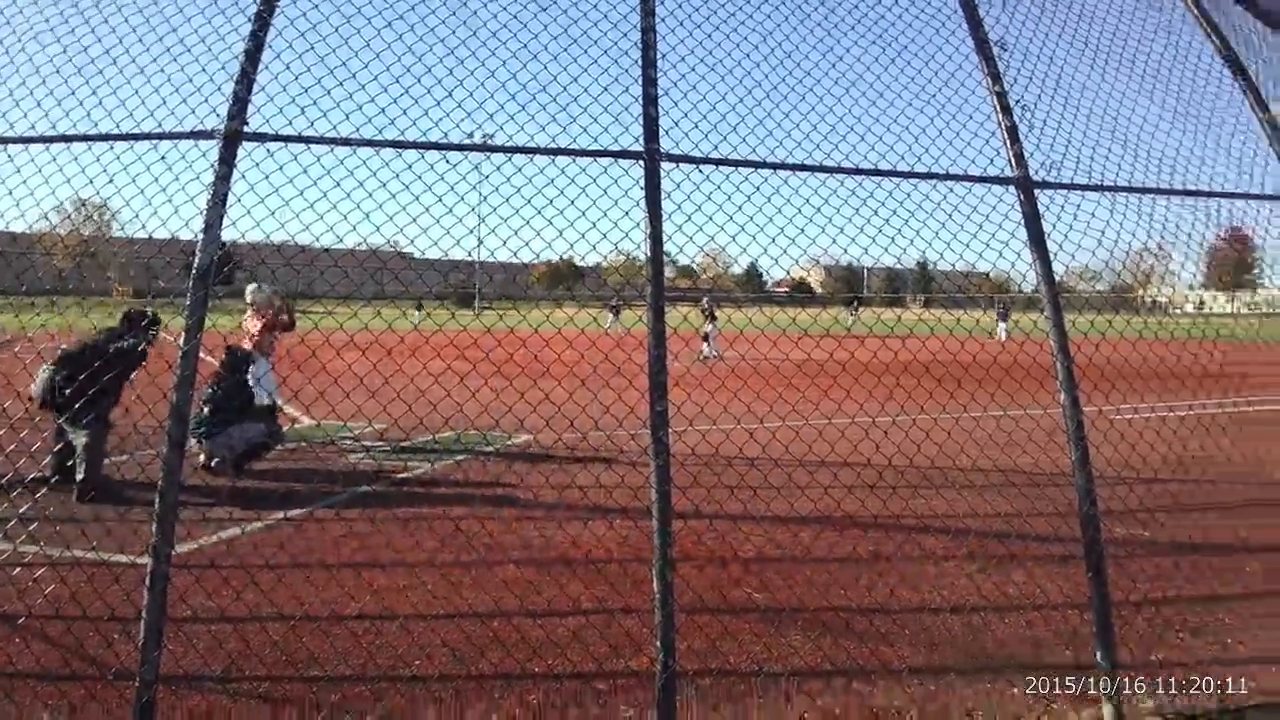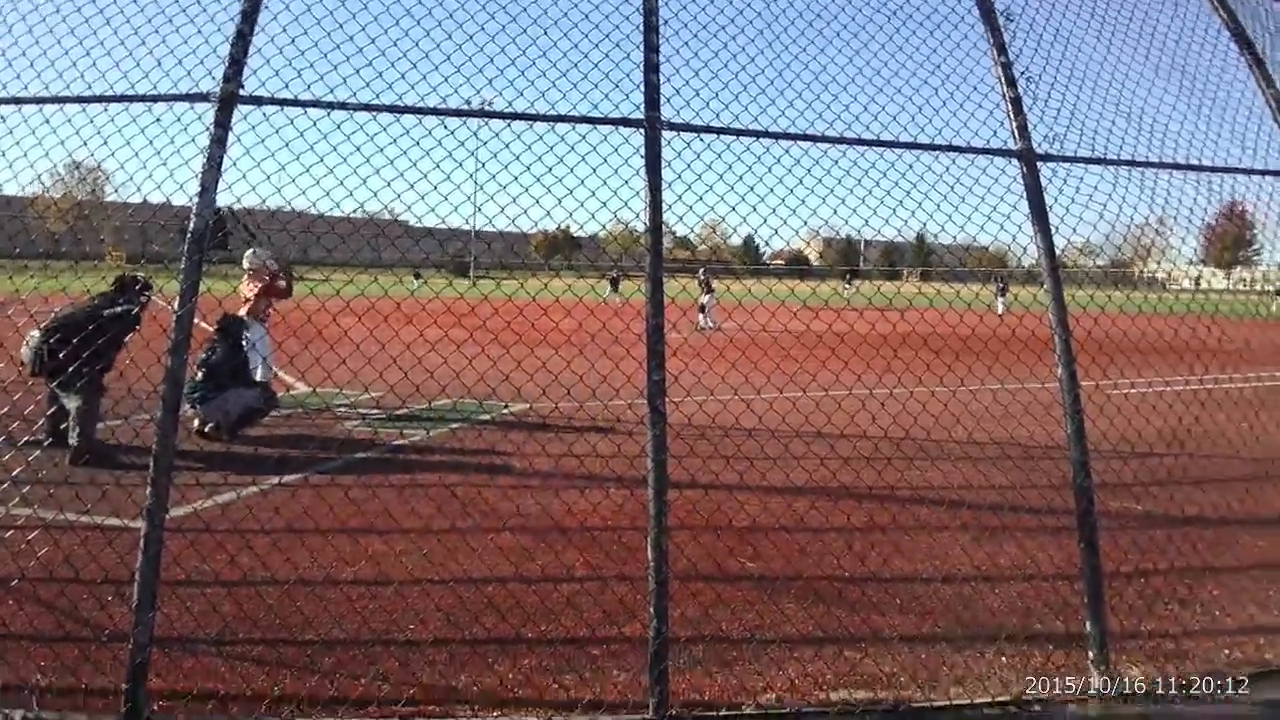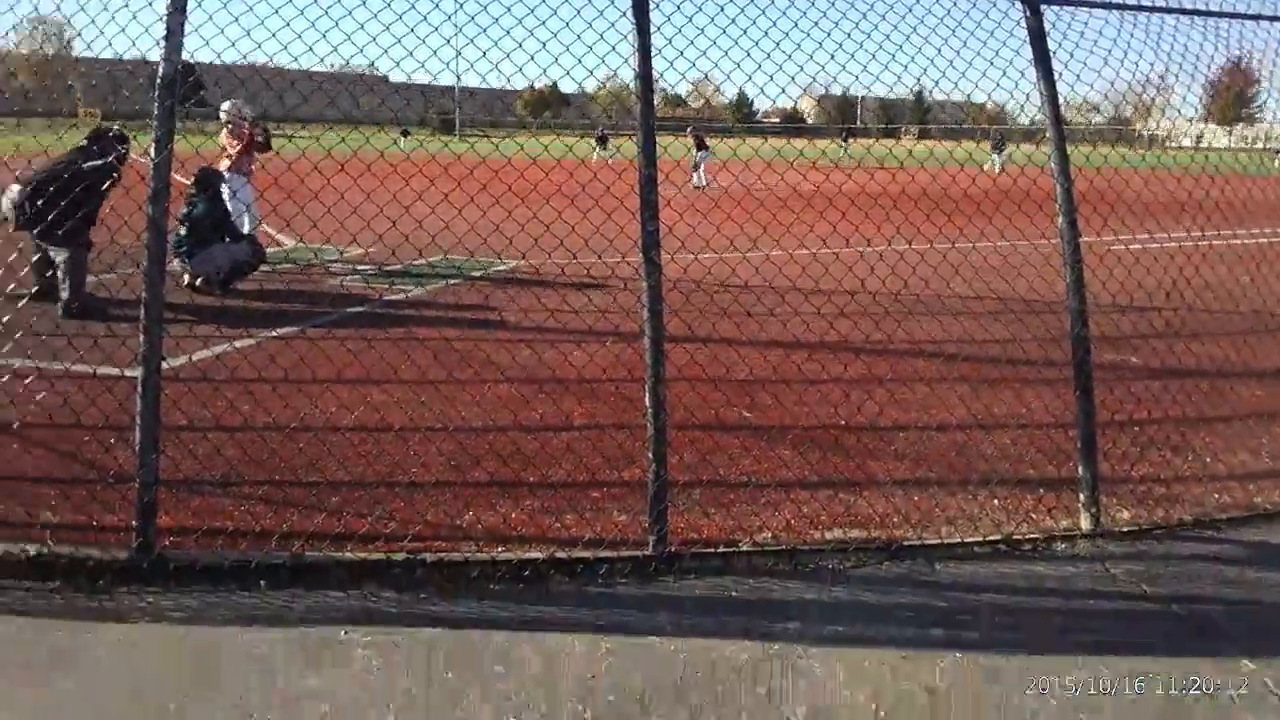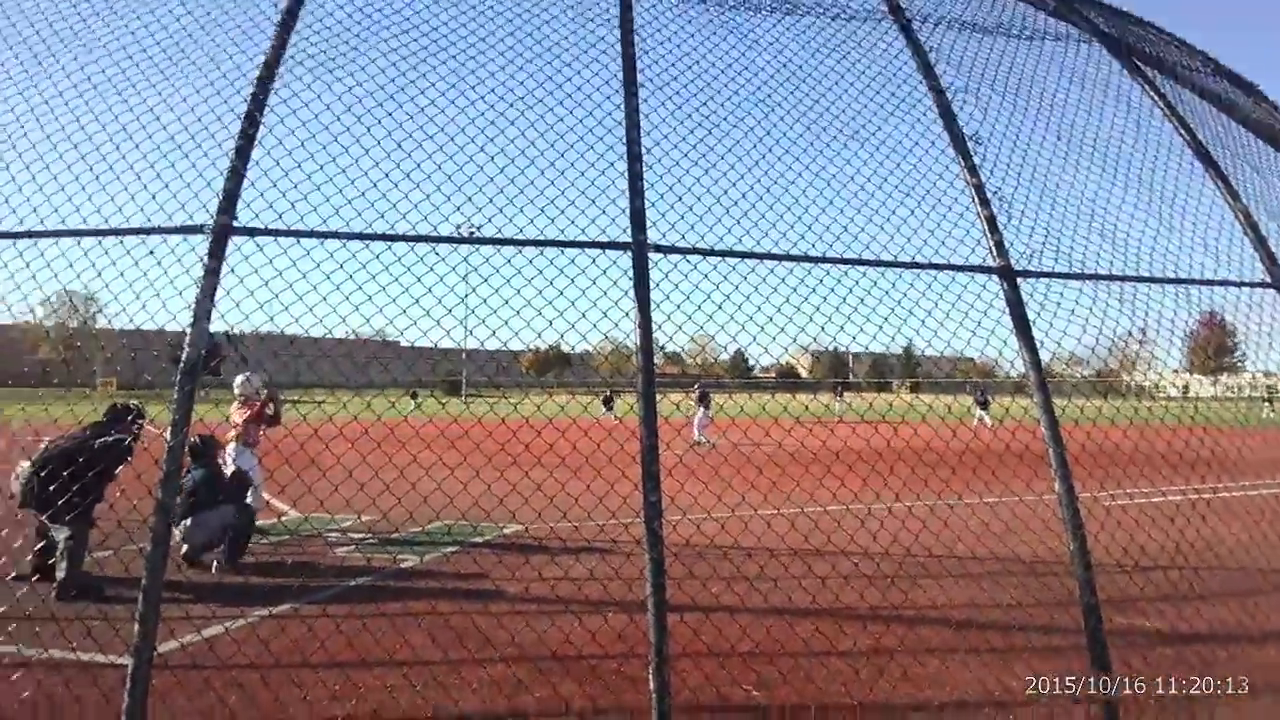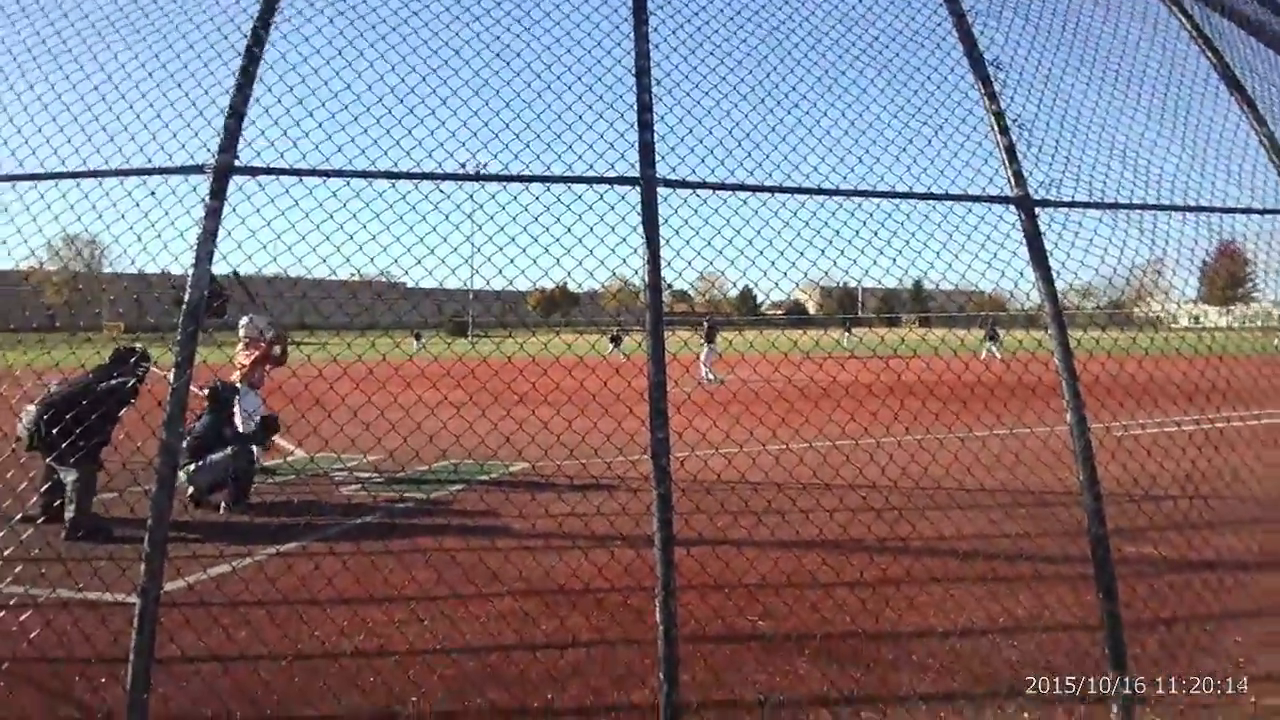
dt=0.7s
person 1, frame 1
left shoulder: (111, 336)
right shoulder: (132, 349)
left hip: (50, 381)
right hip: (61, 385)
left knee: (70, 425)
right knee: (91, 432)
left ankle: (59, 470)
right ankle: (87, 486)
person 1, frame 2
left shoulder: (102, 301)
right shoulder: (126, 314)
left hip: (39, 345)
right hip: (51, 350)
left knee: (62, 388)
right knee: (84, 396)
left ankle: (53, 434)
right ankle: (81, 449)
person 1, frame 3
left shoulder: (80, 155)
right shoulder: (106, 167)
right elbow: (87, 207)
right wrist: (80, 231)
left hip: (21, 199)
right hip: (36, 204)
left knee: (46, 244)
right knee: (71, 250)
left ankle: (44, 287)
right ankle: (72, 303)
person 1, frame 4
left shoulder: (93, 432)
right shoulder: (118, 443)
right elbow: (94, 483)
right wrist: (83, 508)
left hip: (34, 477)
right hip: (45, 484)
left knee: (49, 524)
right knee: (72, 530)
left ankle: (42, 567)
right ankle: (67, 585)
person 1, frame 5
left shoulder: (100, 375)
right shoulder: (123, 386)
right elbow: (101, 424)
right wrist: (91, 454)
left hip: (40, 419)
right hip: (53, 426)
left knee: (57, 464)
right knee: (81, 472)
left ankle: (48, 509)
right ankle: (77, 526)
